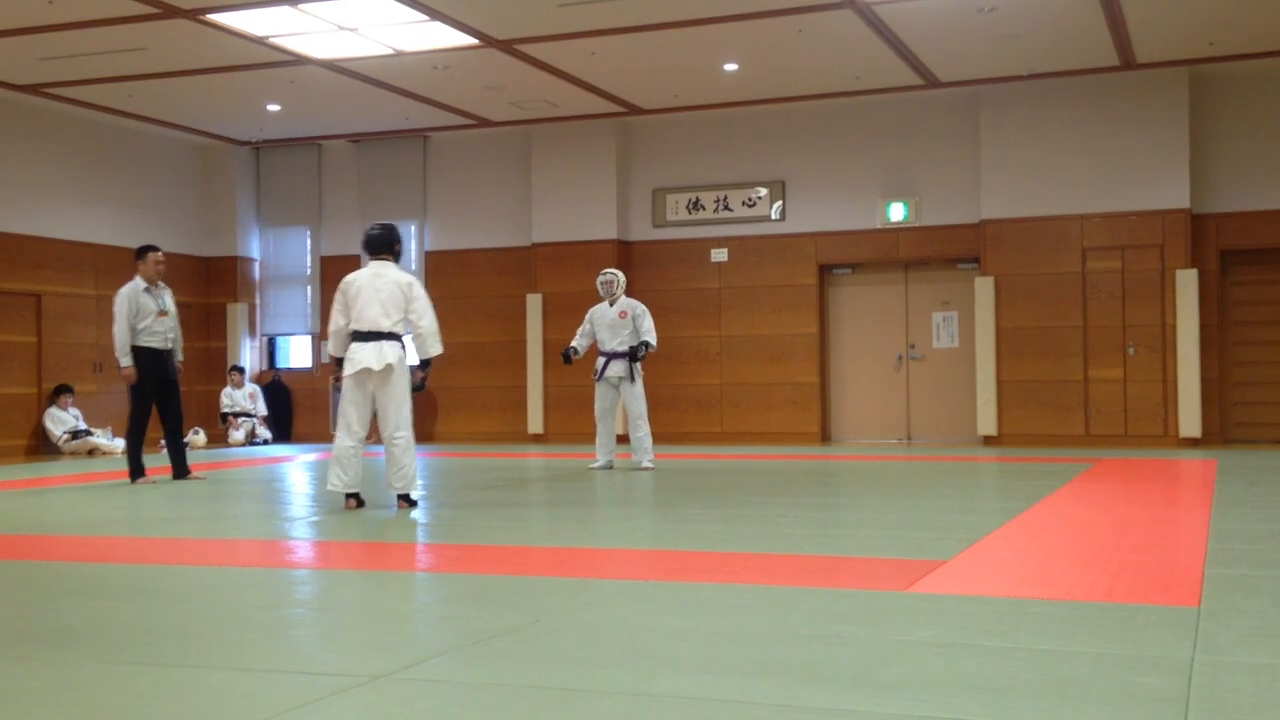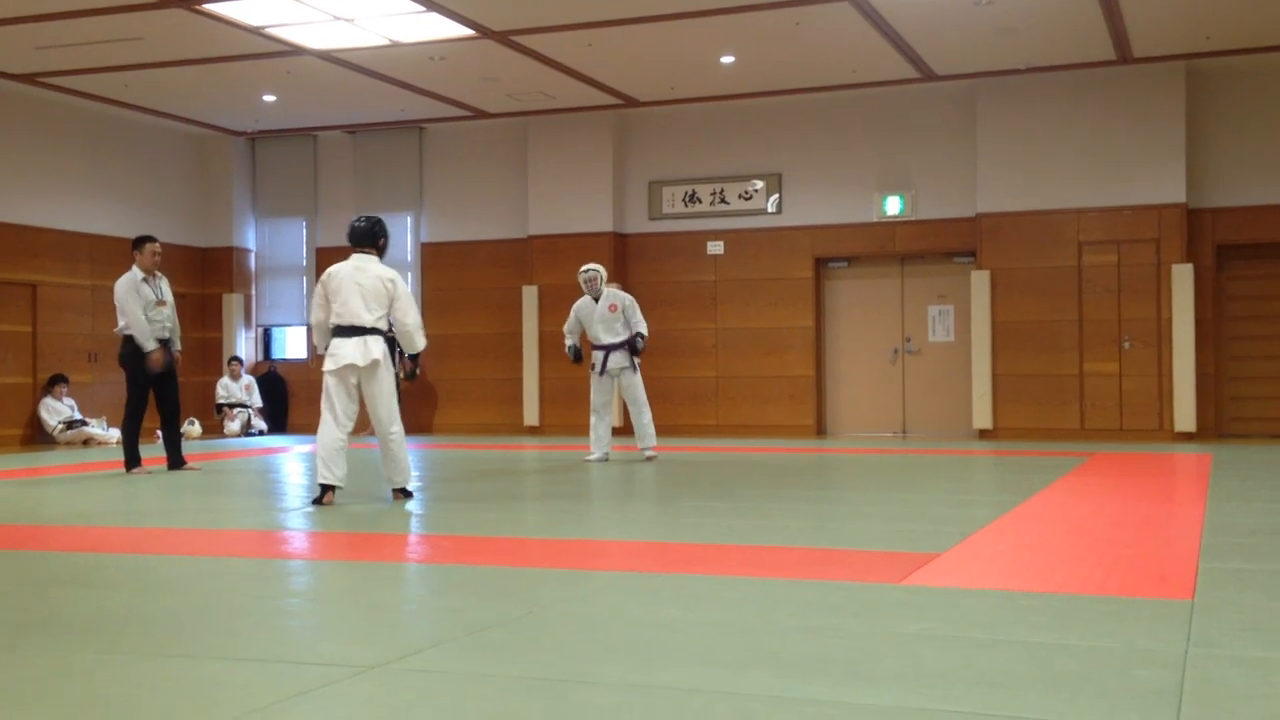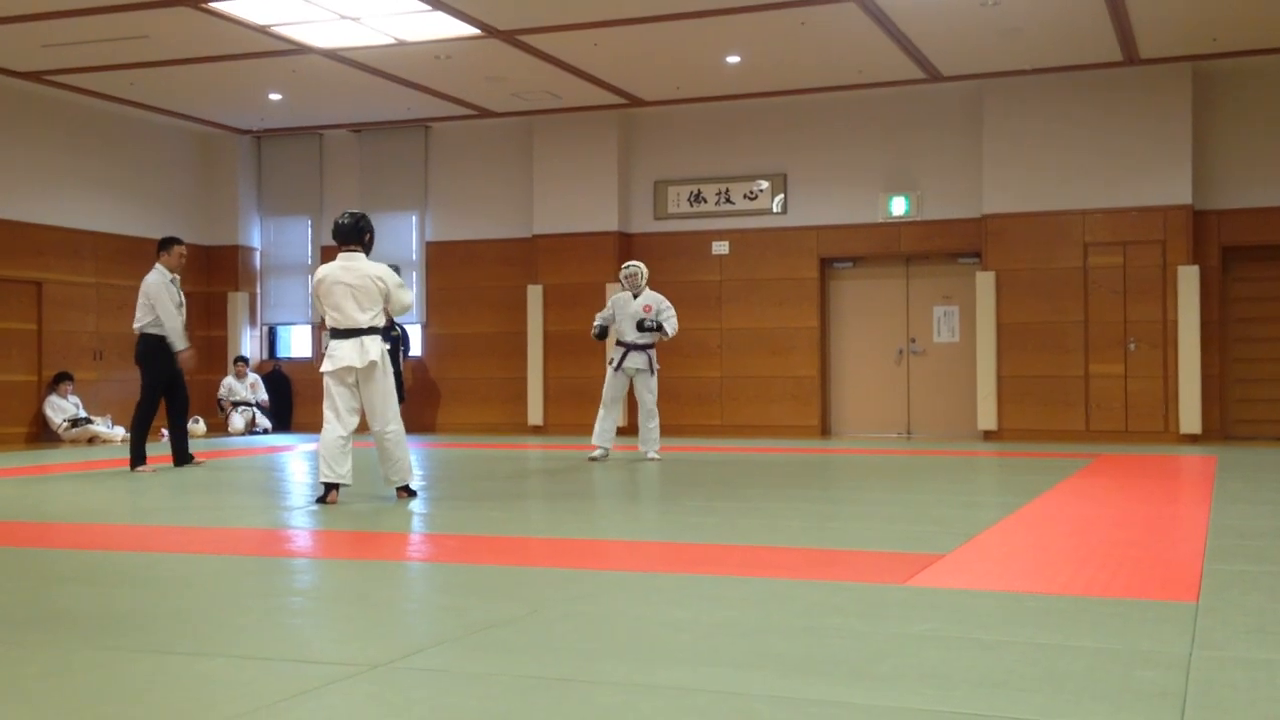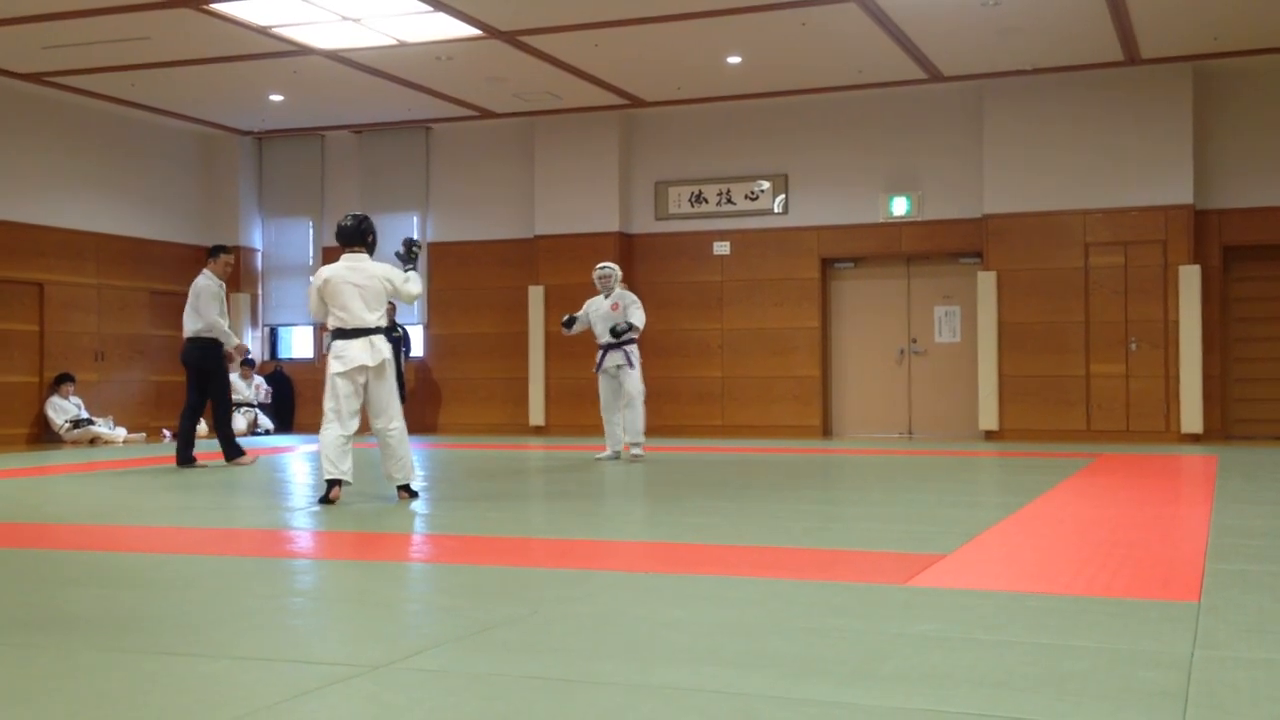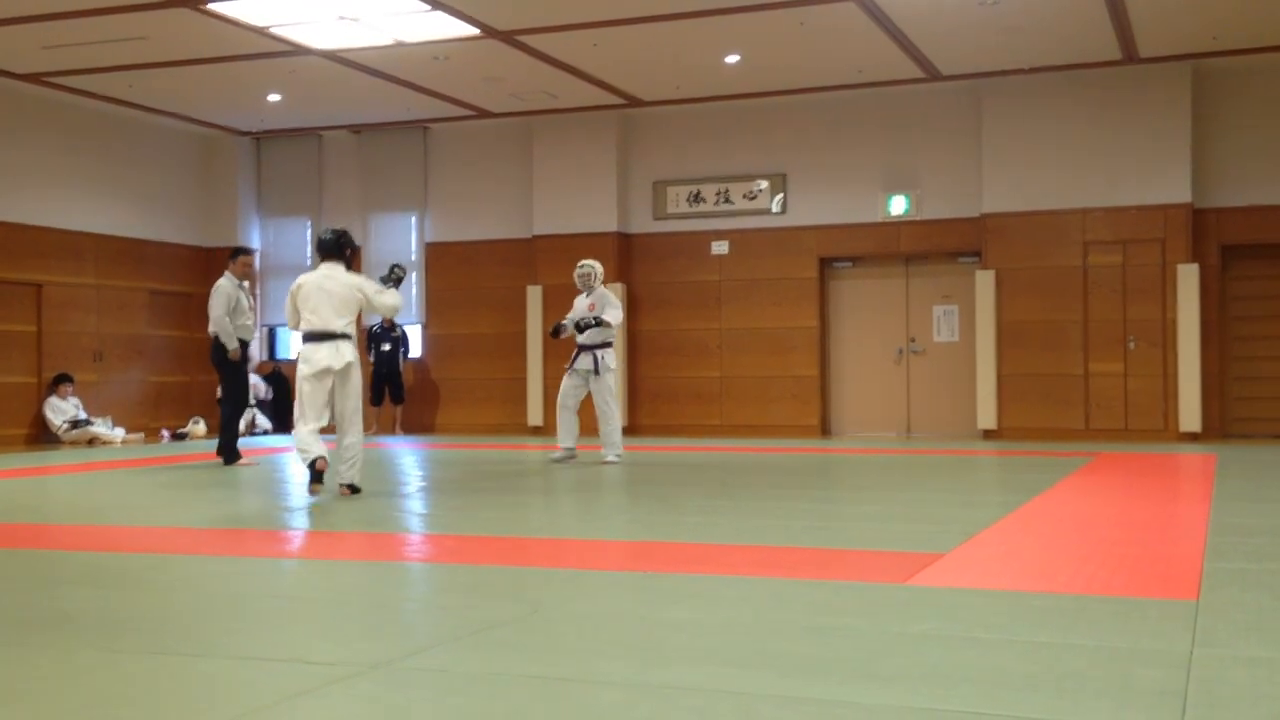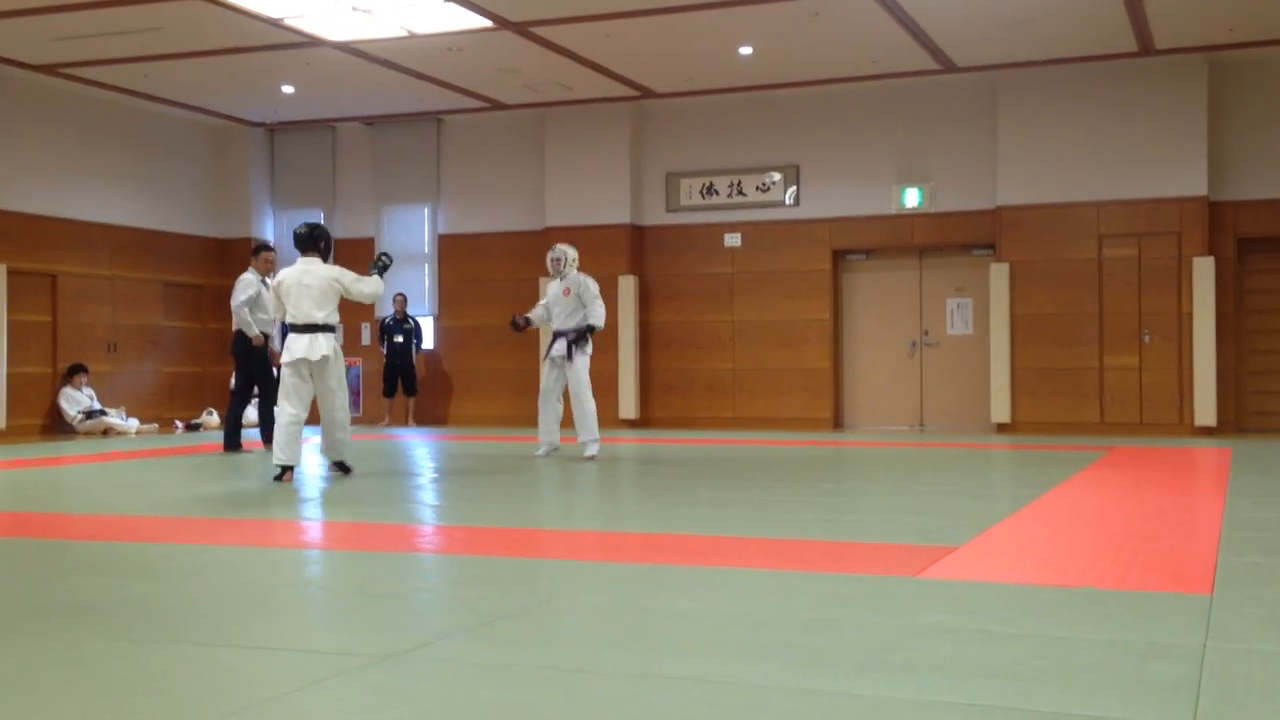
dt=0.7s
person 1, frame 1
left shoulder: (350, 281)
right shoulder: (407, 281)
left elbow: (337, 326)
right elbow: (424, 325)
left wrist: (339, 363)
right wrist: (424, 364)
left hip: (357, 355)
right hip: (391, 355)
left knee: (349, 428)
right knee: (397, 429)
left ankle: (351, 493)
right ankle: (402, 494)
person 1, frame 2
left shoulder: (332, 273)
right shoulder: (389, 276)
left elbow: (318, 319)
right elbow: (408, 321)
left wrist: (326, 349)
right wrist: (413, 356)
left hip: (340, 349)
right hip: (374, 350)
left knee: (334, 422)
right knee: (388, 422)
left ankle: (327, 488)
right ankle: (399, 485)
person 1, frame 3
left shoulder: (322, 274)
right shoulder: (380, 272)
right elbow: (402, 305)
right wrist: (388, 295)
left hip: (338, 350)
right hip: (371, 349)
left knee: (336, 421)
right knee: (386, 421)
left ankle: (331, 486)
right ankle: (401, 484)
person 1, frame 4
left shoulder: (325, 274)
right shoulder: (383, 271)
left elbow: (318, 314)
right elbow: (412, 292)
right wrist: (410, 265)
left hip: (343, 350)
right hip: (376, 348)
left knee: (337, 421)
right knee: (389, 419)
left ankle: (334, 482)
right ankle: (403, 484)
person 1, frame 5
left shoulder: (302, 282)
right shoulder: (357, 283)
left elbow: (292, 321)
right elbow: (390, 306)
right wrist: (392, 285)
left hip: (312, 353)
right hip: (343, 353)
left knee: (307, 419)
right knee: (349, 422)
left ankle: (317, 460)
right ankle: (348, 480)
person 1, frame 6
left shoulder: (283, 276)
right shoulder: (334, 274)
left elbow: (278, 313)
right elbow: (371, 292)
right wrist: (377, 272)
left hip: (295, 343)
right hip: (325, 344)
left knee: (290, 408)
right knee: (334, 408)
left ankle: (286, 466)
right ankle: (336, 458)
person 2, frame 1
left shoulder: (165, 292)
right shoulder: (129, 293)
left elbow: (174, 327)
right elbow: (122, 330)
left wrist: (178, 357)
right wrist: (126, 363)
left hip: (164, 359)
right hip: (142, 359)
left knee: (174, 416)
right knee: (139, 417)
left ankle: (181, 468)
right ankle: (137, 472)
person 2, frame 2
left shoulder: (162, 281)
right shoulder: (127, 283)
left elbow: (171, 316)
right elbow: (136, 319)
left wrist: (176, 347)
right wrist: (152, 350)
left hip: (162, 349)
right hip: (140, 350)
left knee: (171, 406)
right knee: (136, 407)
left ankle: (176, 459)
right ankle: (132, 462)
person 2, frame 3
left shoulder: (170, 280)
right shoulder: (156, 280)
right elbow: (169, 316)
right wrist: (182, 348)
left hip: (166, 349)
right hip: (154, 347)
left knee: (179, 402)
right knee: (149, 404)
left ankle: (182, 455)
right ankle: (138, 460)
person 2, frame 4
left shoulder: (207, 284)
right shoulder: (208, 285)
right elbow: (213, 321)
left wrist: (225, 348)
right wrist: (234, 343)
left hip: (196, 348)
right hip: (206, 349)
left knee: (194, 404)
right knee: (221, 403)
left ankle: (184, 456)
right ankle: (233, 453)
person 2, frame 5
left shoulder: (242, 288)
right shoulder: (224, 287)
right elbow: (219, 318)
left wrist: (243, 348)
right wrist: (232, 346)
left hip: (238, 348)
right hip: (228, 350)
left knee: (239, 400)
right knee: (234, 401)
left ankle: (226, 448)
right ankle: (231, 455)
person 2, frame 6
left shoulder: (264, 283)
right shoulder: (248, 280)
right elbow: (238, 307)
left wrist: (273, 345)
right wrist: (253, 333)
left hip: (256, 343)
right hip: (250, 342)
left knee: (242, 393)
right knee: (268, 390)
left ankle: (231, 442)
right ankle: (269, 439)
person 3, frame 1
left shoulder: (635, 307)
right shoulder: (595, 311)
left elbow: (649, 332)
right elbow: (584, 336)
left wrist: (642, 347)
right wrist: (572, 351)
left hip: (627, 365)
right hip: (604, 366)
left knee: (637, 413)
right knee: (603, 414)
left ankle: (645, 458)
right ankle: (605, 458)
person 3, frame 2
left shoulder: (621, 298)
right shoulder: (579, 307)
left elbow: (637, 321)
right elbow: (571, 333)
left wrist: (638, 339)
right wrist: (573, 349)
left hip: (624, 356)
right hip: (600, 359)
left knee: (637, 401)
right knee: (599, 406)
left ankle: (647, 446)
right ankle: (600, 450)
person 3, frame 3
left shoulder: (658, 300)
right shoulder: (617, 300)
left elbow: (672, 326)
right elbow: (601, 319)
left wrist: (655, 326)
right wrist: (598, 329)
left hip: (644, 357)
right hip: (621, 355)
left knee: (647, 404)
right knee: (609, 401)
left ankle: (650, 448)
right ankle: (602, 446)
person 3, frame 4
left shoulder: (627, 297)
right shoulder: (592, 304)
left elbow: (638, 318)
right elbow: (574, 326)
left wrist: (626, 326)
right wrist: (567, 323)
left hip: (626, 354)
right hip: (605, 357)
left knee: (633, 395)
right knee: (608, 405)
left ankle: (635, 443)
right ankle: (614, 448)
person 3, frame 5
left shoulder: (606, 297)
right shoulder: (579, 301)
left elbow: (614, 316)
right elbow: (571, 320)
left wrist: (593, 322)
right wrist: (562, 327)
left hip: (600, 358)
right hip: (580, 357)
left knee: (605, 406)
right knee: (565, 401)
left ankle: (613, 451)
right ankle: (567, 447)
person 3, frame 6
left shoulder: (582, 281)
right shoulder: (552, 287)
left elbow: (596, 308)
right elbow: (545, 310)
left wrist: (587, 331)
right wrist: (525, 320)
left hip: (576, 344)
right hip: (557, 344)
left knee: (580, 391)
right knee: (548, 393)
left ankle: (590, 441)
right ankle: (549, 441)
